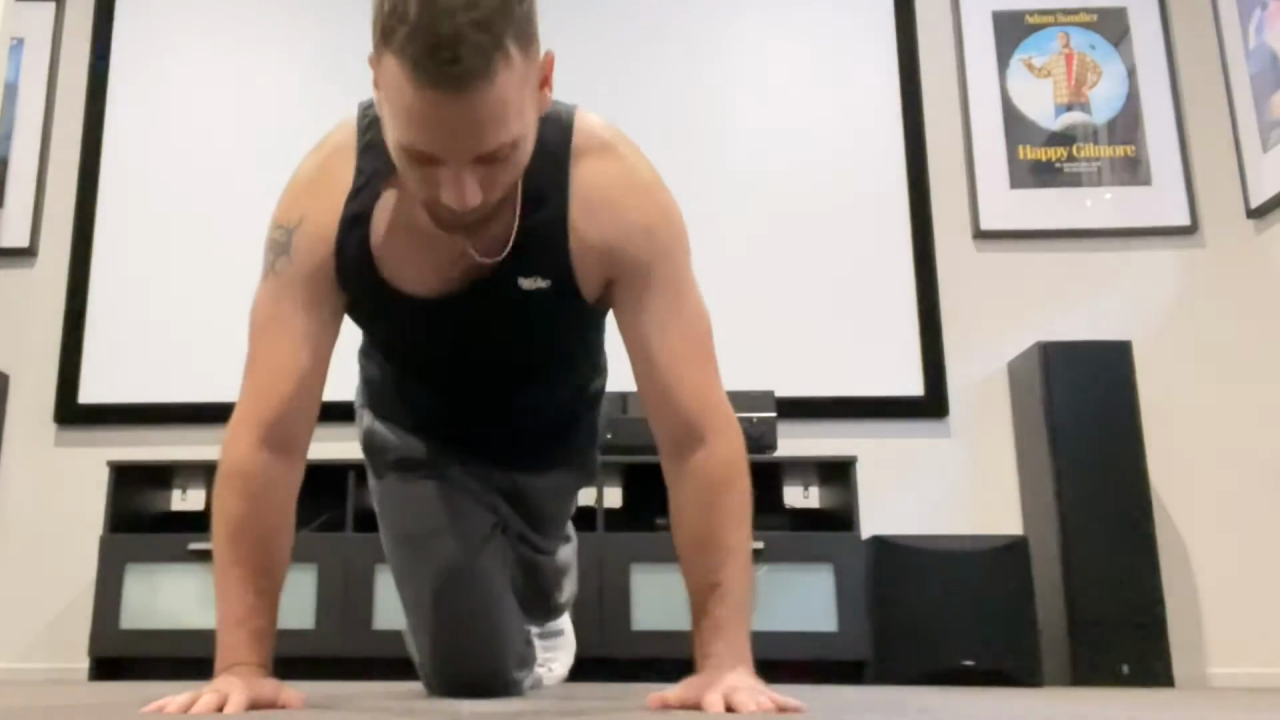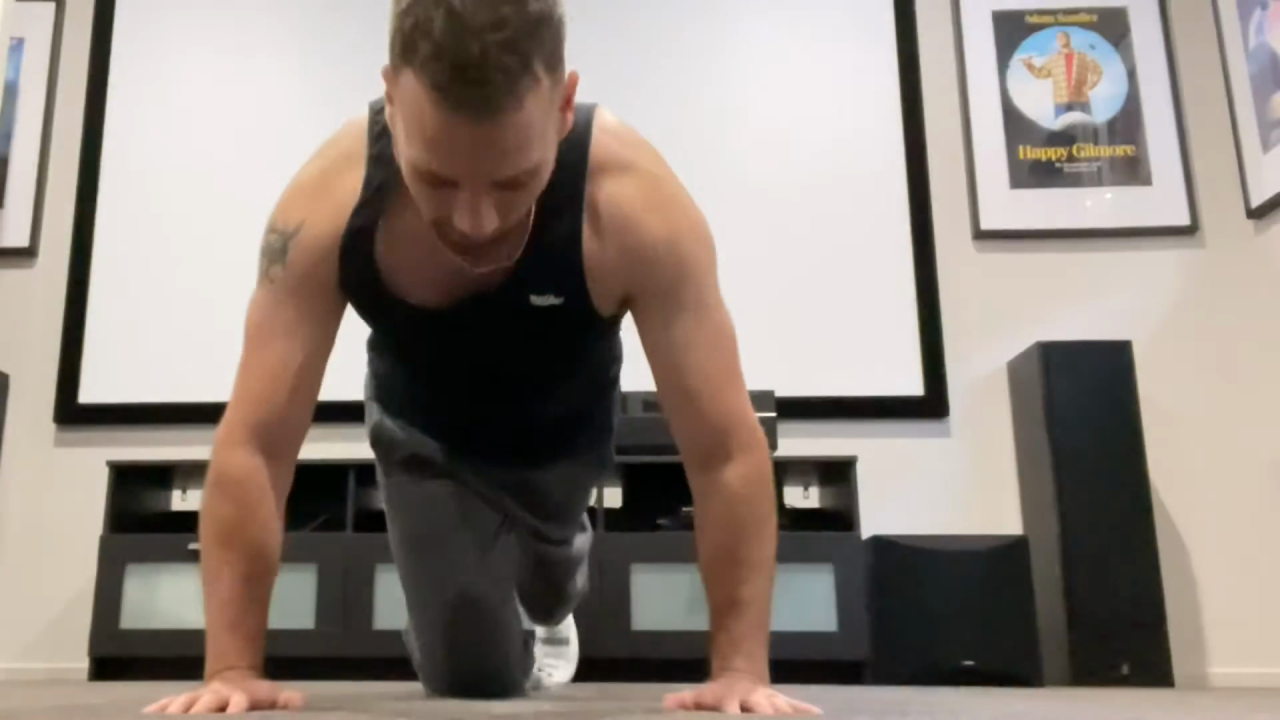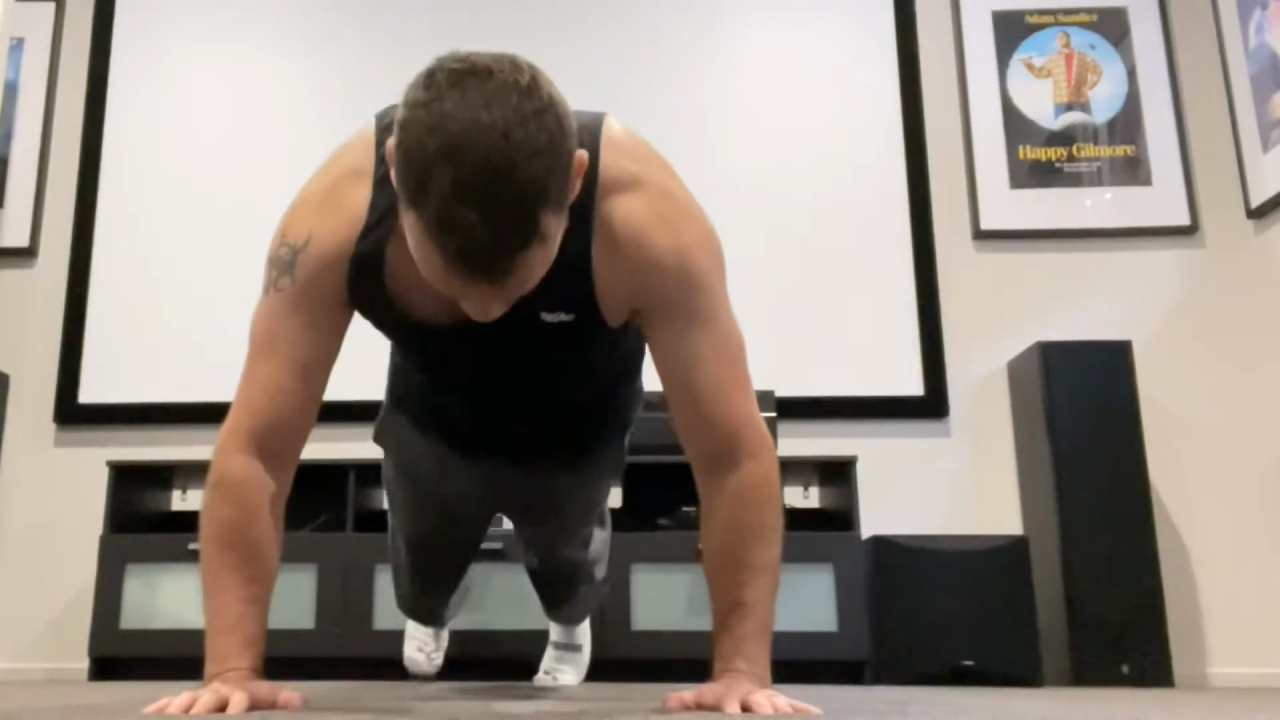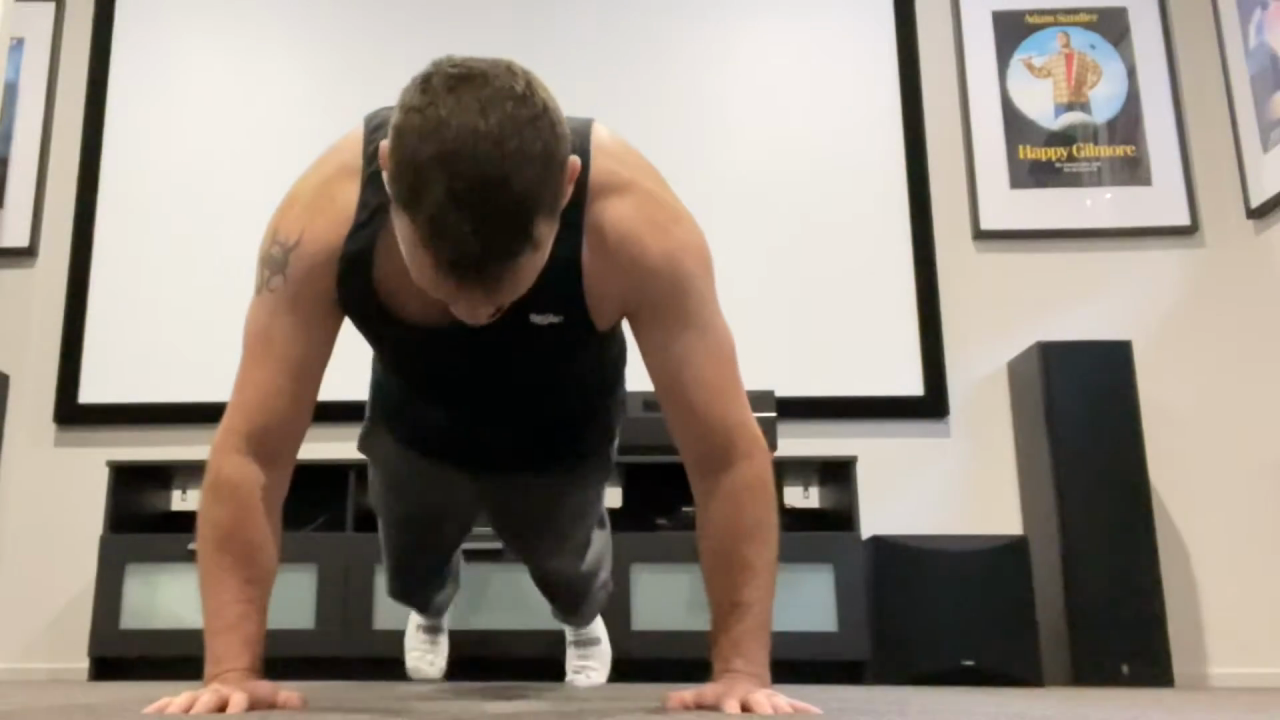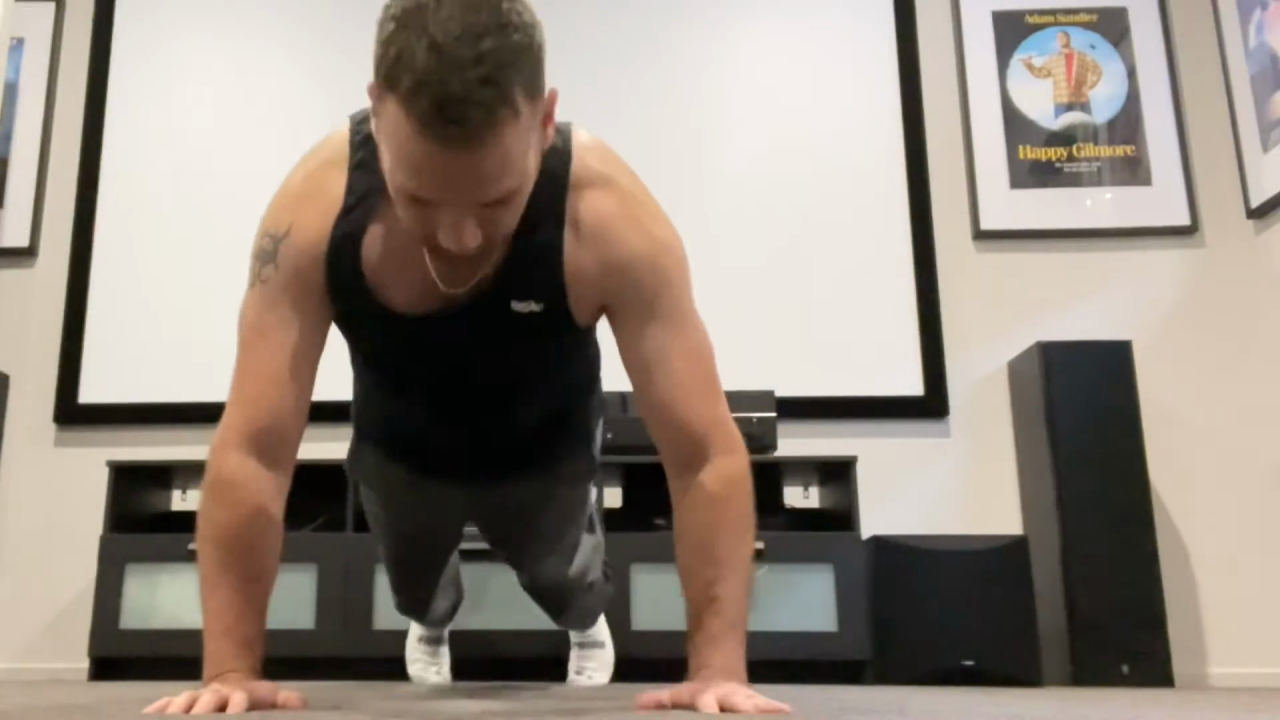
dt=0.5s
person 1, frame 1
left shoulder: (613, 188)
right shoulder: (326, 193)
left elbow: (698, 437)
right elbow: (267, 440)
left wrist: (724, 658)
left hip: (552, 428)
right hip: (414, 434)
left knee: (534, 575)
left ankle: (546, 615)
right ankle: (524, 651)
person 1, frame 2
left shoulder: (635, 203)
right shoulder: (328, 200)
left elbow: (725, 451)
right elbow: (252, 446)
left hip: (565, 430)
right hip: (422, 433)
left knee: (549, 557)
left ankle: (551, 622)
right ankle: (516, 659)
person 1, frame 3
left shoulder: (645, 216)
right shoulder: (339, 210)
left elbow: (734, 455)
right elbow: (255, 450)
left hip: (579, 429)
right hip: (431, 422)
left knee: (568, 555)
right knee: (424, 572)
left ankle: (569, 627)
right ankle: (428, 616)
person 1, frame 4
left shoulder: (632, 221)
right shoulder: (327, 212)
left elbow: (729, 456)
right elbow: (250, 451)
left hip: (565, 441)
right hip: (412, 432)
left knee: (569, 567)
right knee: (414, 565)
left ankle: (583, 623)
right ankle: (429, 610)
person 1, frame 5
left shoulder: (608, 215)
right shoulder: (317, 202)
left elbow: (706, 455)
right elbow: (250, 452)
left hip: (543, 447)
right hip: (396, 446)
left knee: (560, 575)
right knee: (414, 575)
left ankle: (587, 627)
right ankle: (430, 623)
